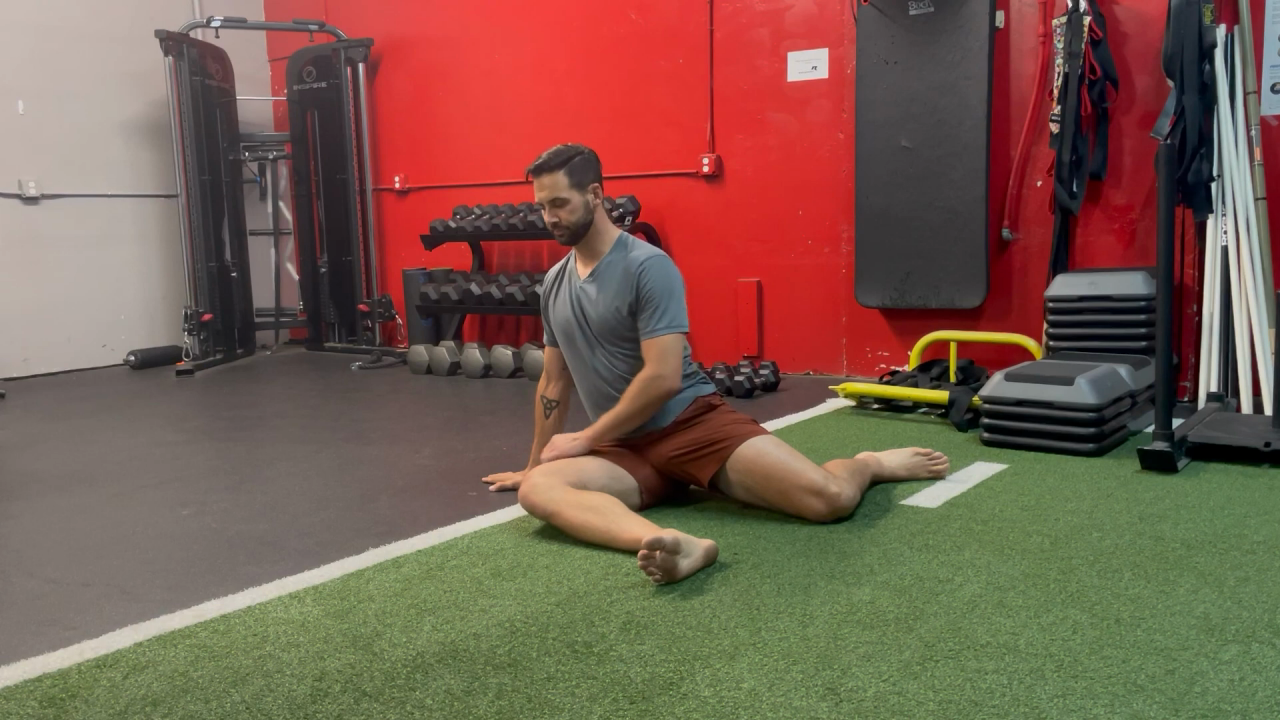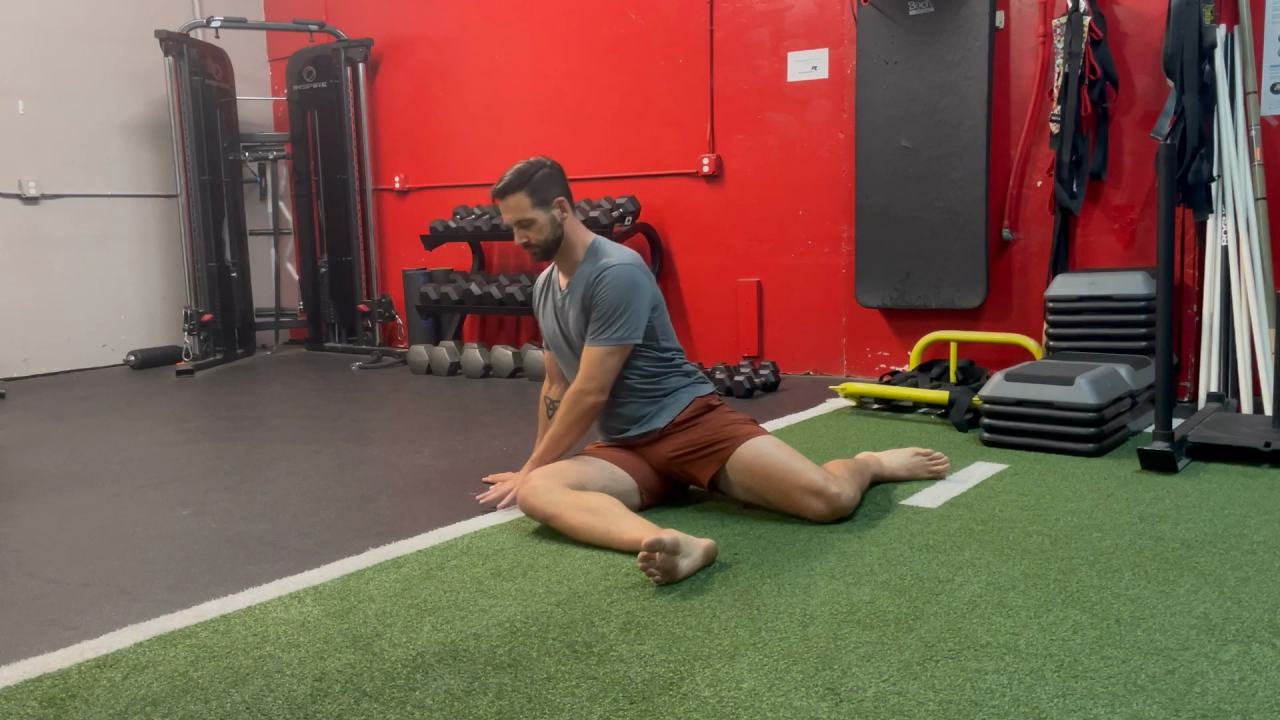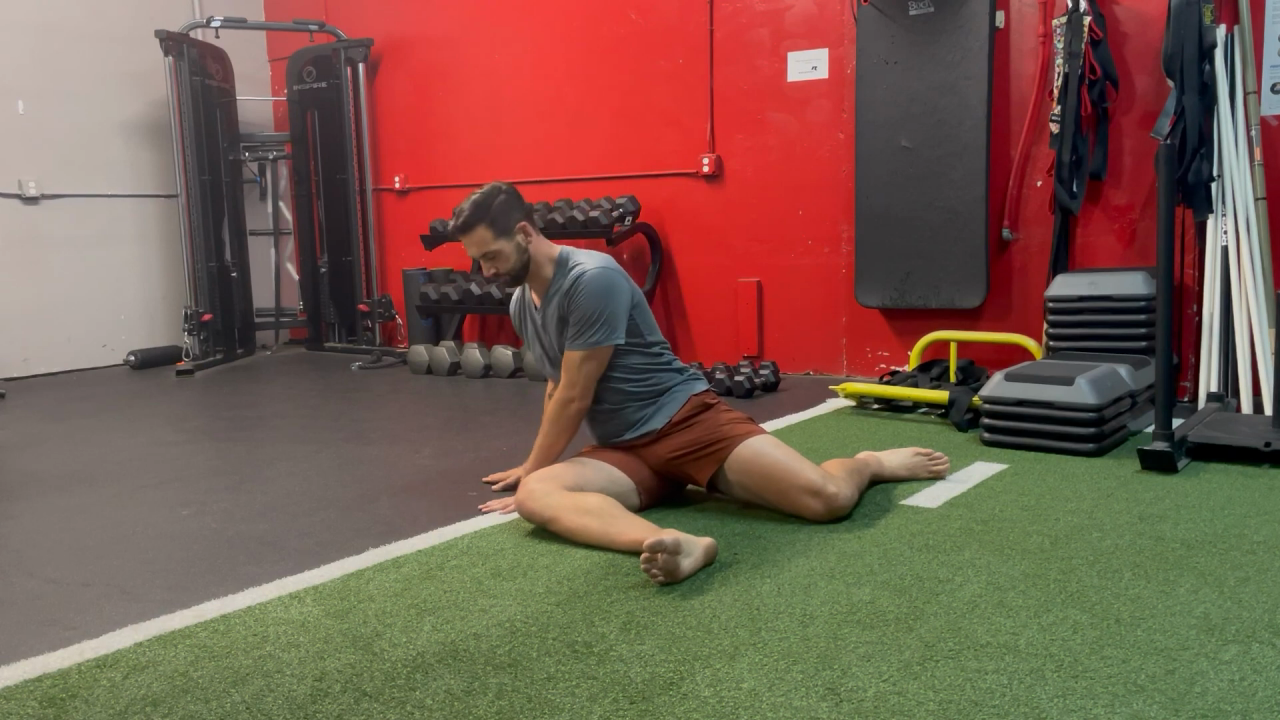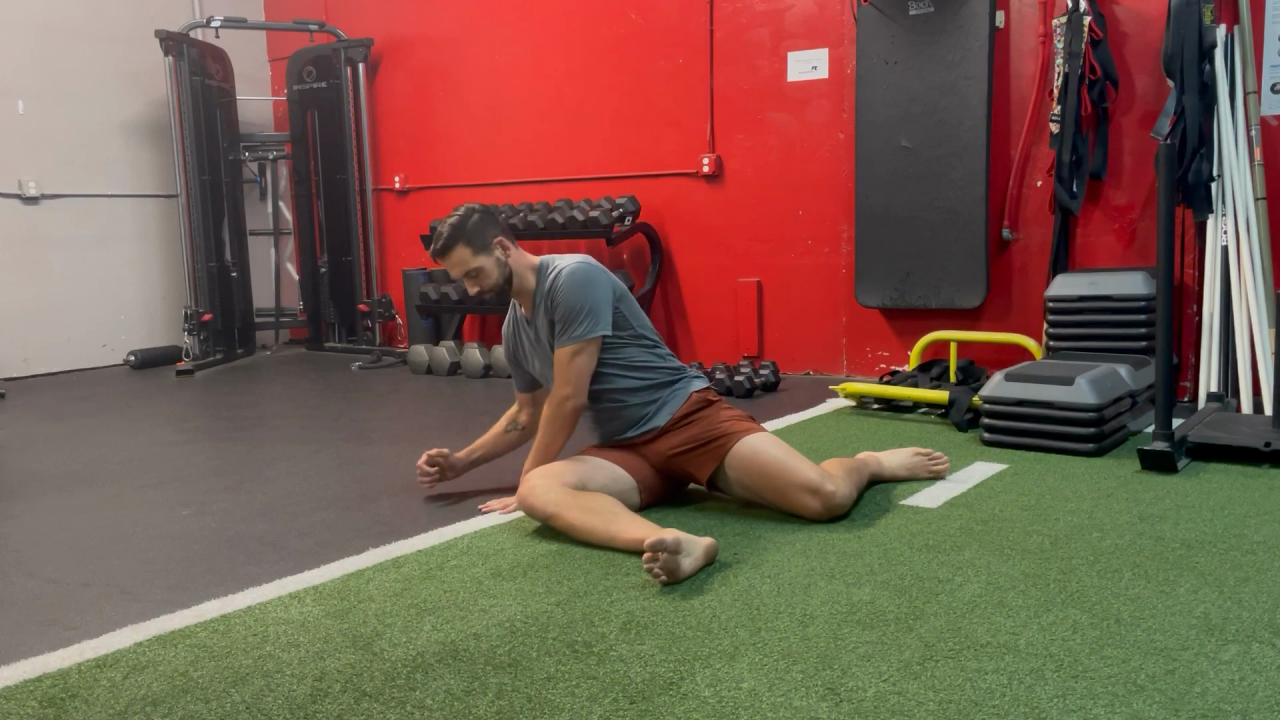
dt=0.3s
person 1, frame 1
left shoulder: (647, 266)
right shoulder: (555, 283)
left elbow: (664, 377)
right elbow: (553, 383)
left wrist: (588, 439)
right wrist: (532, 464)
left hip: (692, 422)
right hip: (625, 450)
left knee: (830, 498)
right knee: (535, 490)
left ankle: (871, 465)
right ankle: (672, 543)
person 1, frame 2
left shoulder: (618, 273)
right shoulder: (544, 287)
left elbow: (591, 393)
right elbow: (556, 386)
left wrist: (533, 466)
right wrist: (530, 472)
left hip: (690, 420)
right hip: (629, 449)
left knee: (831, 498)
right knee: (535, 494)
left ankle: (874, 464)
right ankle: (672, 543)
person 1, frame 3
left shoulder: (592, 279)
right shoulder: (520, 303)
left elbow: (575, 399)
left wrist: (533, 469)
right wrist: (528, 469)
left hip: (685, 418)
right hip: (623, 450)
left knee: (827, 497)
right knee: (534, 496)
left ankle: (872, 463)
right ankle: (672, 543)
person 1, frame 4
left shoulder: (574, 278)
right shoulder: (514, 329)
left elbow: (569, 399)
right elbow: (526, 415)
left wrist: (529, 475)
right wrist: (459, 461)
left hip: (687, 416)
right hip: (627, 449)
left knee: (826, 496)
right knee: (540, 495)
left ankle: (872, 463)
right ankle: (672, 541)
